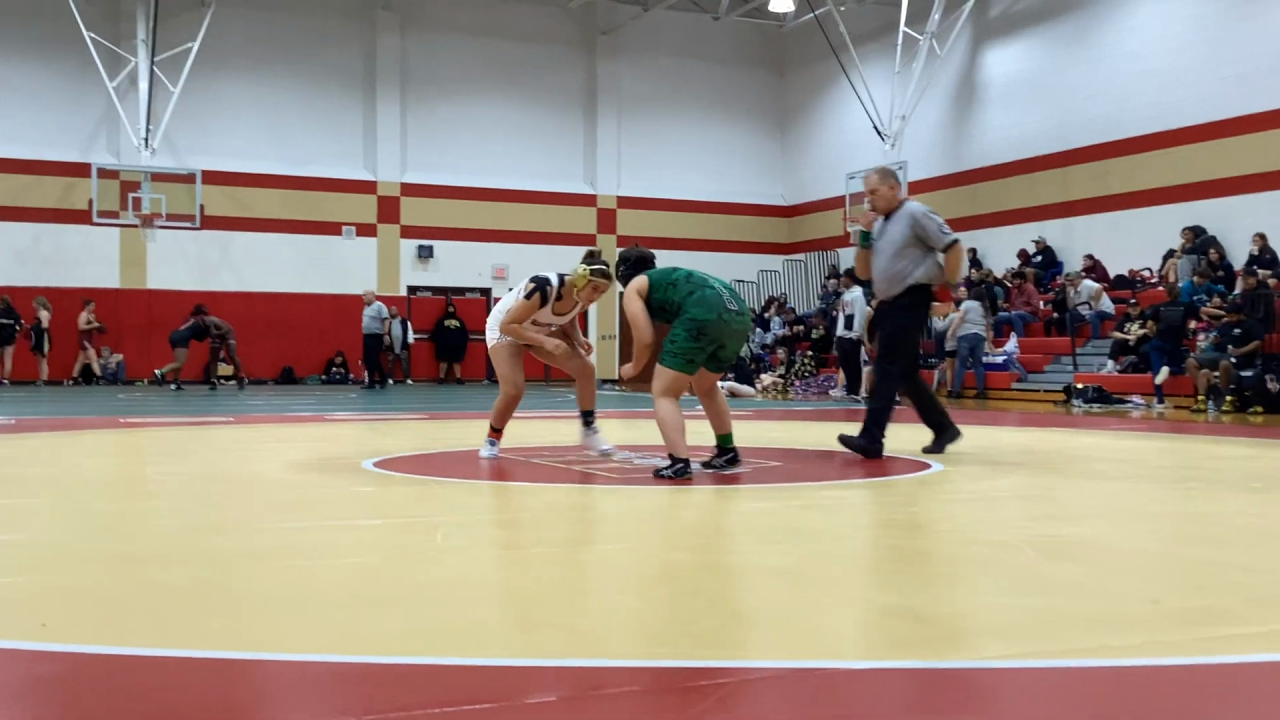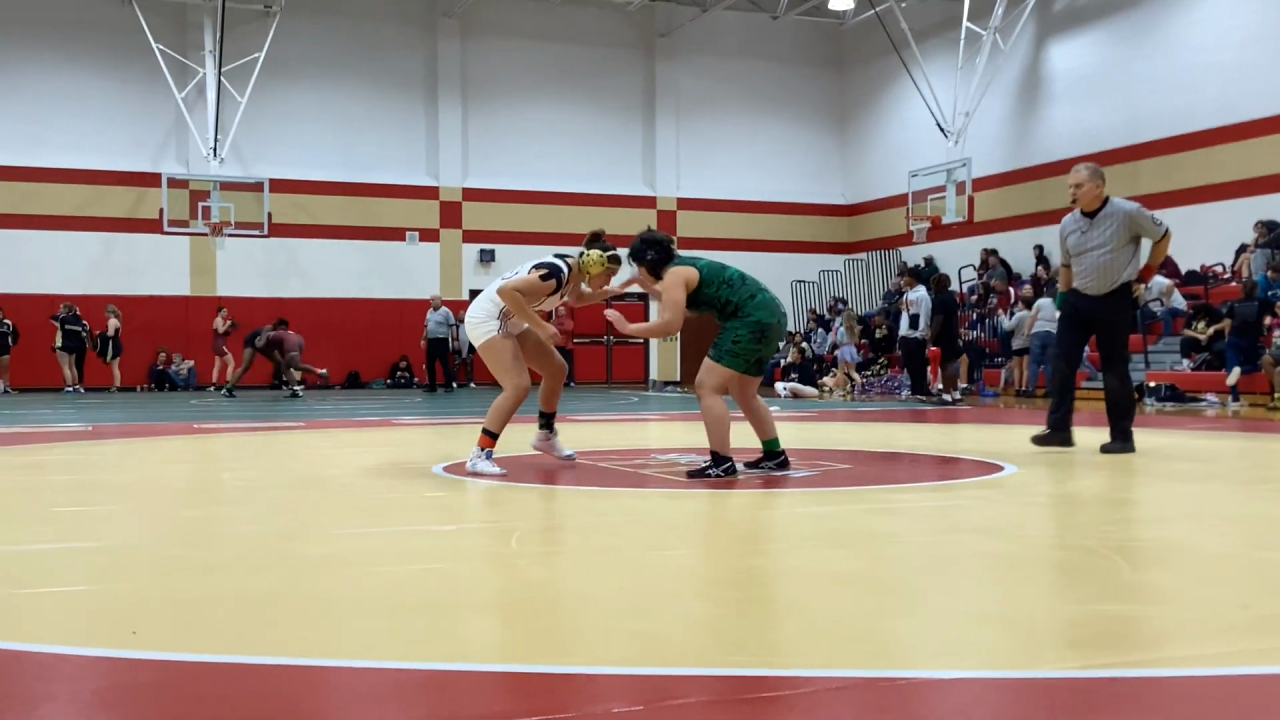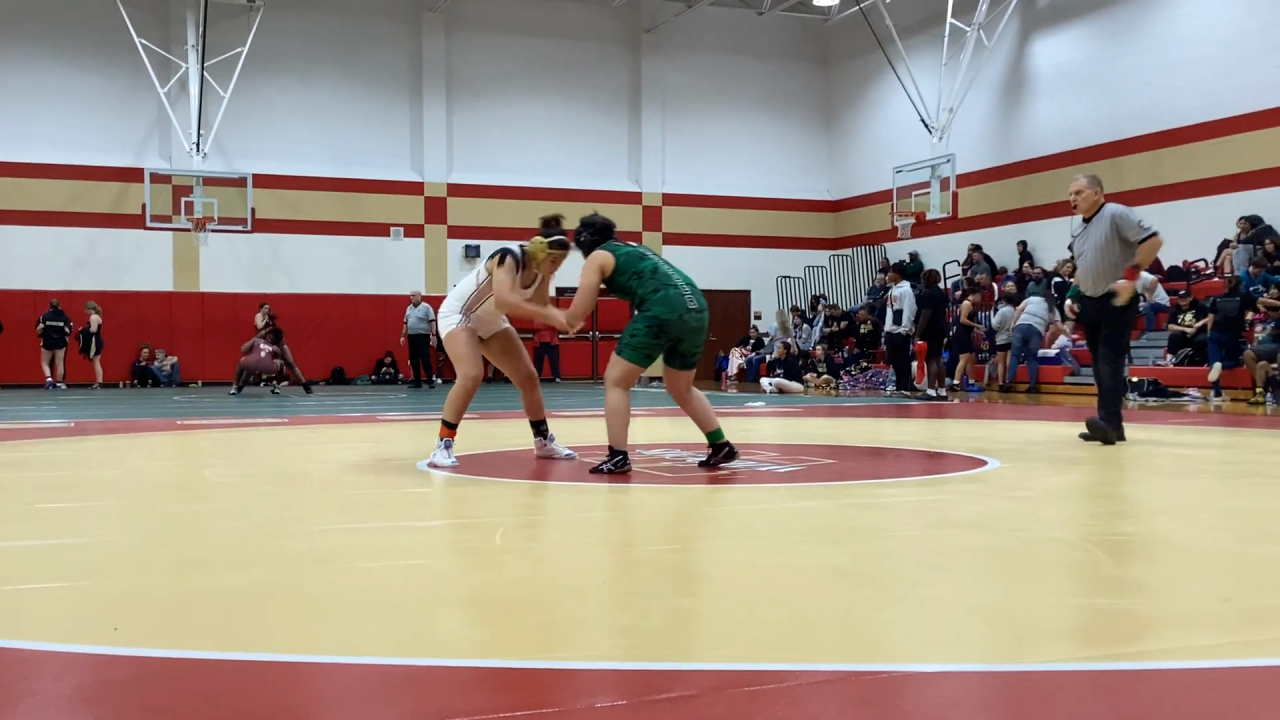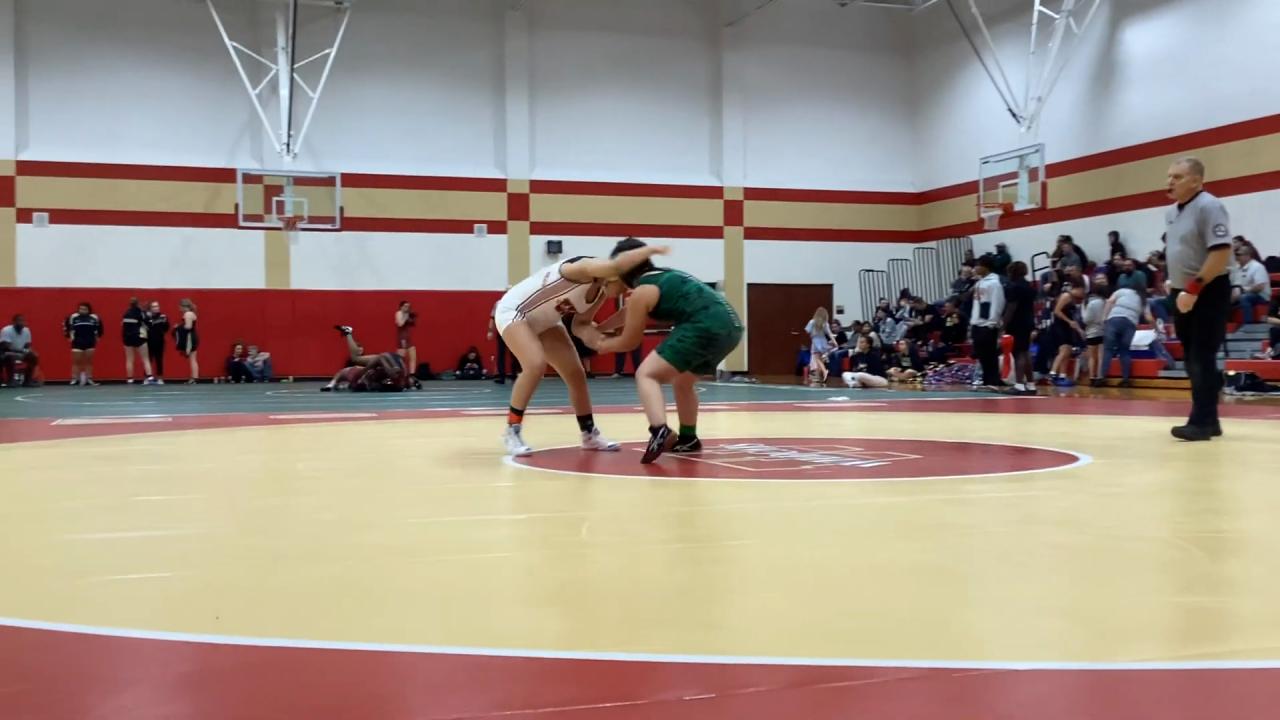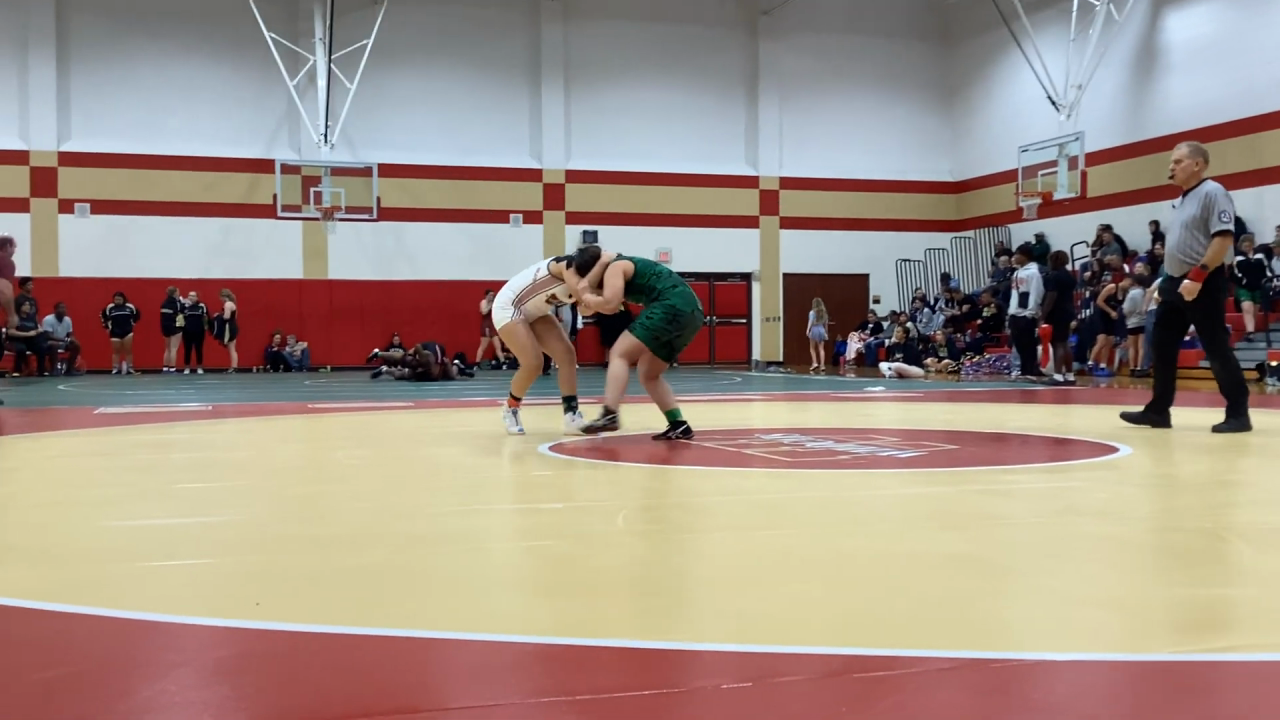
dt=1s
person 1, frame 1
left shoulder: (916, 214)
right shoulder: (878, 225)
left elbow: (953, 249)
right elbow: (864, 273)
right wrist: (864, 234)
left hip: (911, 302)
right hip: (889, 304)
left knee: (888, 370)
right knee: (904, 373)
left ankle: (871, 439)
right ankle: (943, 428)
person 1, frame 2
left shoulder: (1128, 212)
right shoulder: (1068, 223)
left elbow: (1163, 236)
left wrist: (1146, 274)
right wrist: (1061, 300)
left hip: (1115, 300)
right hip: (1078, 300)
left knee: (1114, 369)
right knee: (1063, 362)
left ankle: (1121, 436)
right ankle: (1059, 428)
person 1, frame 3
left shoulder: (1117, 215)
right shoulder: (1078, 228)
left elbow: (1153, 240)
left wrist: (1130, 275)
left hip: (1118, 300)
right hip: (1089, 301)
left knee: (1110, 359)
right knee: (1099, 362)
left ankle: (1108, 421)
right ankle: (1112, 424)
person 1, frame 4
left shoulder: (1208, 207)
right shoulder: (1173, 212)
left elbow: (1221, 252)
left wrist: (1194, 288)
right wrist: (1177, 287)
left hip: (1208, 293)
right hip: (1183, 294)
left knee: (1202, 358)
right knee: (1192, 359)
left ankle: (1200, 423)
right ankle: (1209, 419)
person 1, frame 5
left shoulder: (1213, 193)
right shoulder: (1181, 201)
left elbow: (1223, 239)
left wrist: (1197, 277)
right wrist: (1174, 281)
left hip: (1204, 283)
right hip: (1175, 282)
left knee: (1217, 349)
right knee: (1162, 346)
left ankle: (1238, 414)
right ankle: (1158, 410)
person 2, frame 1
left shoulder: (633, 287)
right shoulder: (673, 279)
left elbow: (645, 339)
left wrist: (633, 367)
left hip: (703, 316)
right hip: (738, 315)
left knee: (664, 393)
right knee: (705, 387)
left ankle: (680, 463)
right ankle: (727, 451)
person 2, frame 2
left shoulder: (673, 275)
right shoulder: (689, 268)
left elbow: (670, 325)
right elbow: (687, 307)
left wrist: (628, 328)
right wrist: (651, 289)
left hip: (754, 320)
right hip: (770, 317)
left knee: (707, 387)
right knee: (744, 394)
left ankle: (723, 462)
right ankle: (775, 455)
person 2, frame 3
left shoulder: (597, 257)
right shoulder: (634, 250)
left elbow: (580, 309)
left wrist: (570, 320)
left hip: (663, 312)
right hip: (695, 309)
left knee: (616, 382)
right knee: (680, 388)
left ankle: (618, 457)
right ankle: (721, 446)
person 2, frame 4
left shoulder: (642, 292)
right shoulder: (664, 277)
left elbow: (629, 342)
right elbow: (632, 314)
left wrist: (600, 344)
right wrist: (603, 329)
left hip: (707, 327)
right hip: (729, 326)
left knee: (646, 374)
right knee: (682, 382)
left ankle: (660, 432)
right ankle: (687, 438)
person 2, frame 5
left shoulder: (614, 268)
right shoulder: (625, 265)
left elbow: (609, 304)
left wrist: (587, 298)
left hip: (671, 307)
right hip: (692, 312)
left knee: (619, 355)
right knee: (649, 373)
left ankle: (610, 414)
right ankle: (678, 425)
person 3, frame 1
left shoulder: (582, 298)
right shoulder: (544, 288)
right elbow: (508, 325)
left wrist: (578, 338)
right wrist: (546, 342)
left hip: (541, 330)
right hip: (504, 328)
left knee: (586, 369)
right knee: (513, 390)
left ankle: (589, 431)
right ankle: (492, 440)
person 3, frame 2
left shoulder: (571, 272)
right shoulder: (556, 274)
left elbow: (576, 298)
right elbow: (505, 290)
left wrist: (613, 291)
right wrist: (540, 325)
left hip: (510, 321)
right hip: (487, 319)
left knee: (557, 370)
right knee: (518, 387)
left ankle: (545, 436)
right ankle: (479, 456)
person 3, frame 3
left shoulder: (542, 271)
right shoulder: (508, 258)
left elbow: (537, 309)
right elbow: (503, 301)
left wrist: (559, 319)
right wrist: (548, 313)
left hip: (489, 321)
right hip: (456, 314)
left knee: (528, 376)
right knee: (471, 376)
left ankle: (544, 442)
right ankle: (443, 447)
person 3, frame 4
left shoulder: (601, 292)
right shoulder: (587, 269)
left elbow: (581, 325)
right elbow: (614, 266)
right wrist: (650, 250)
left hip: (544, 321)
right hip: (513, 311)
left knee: (575, 373)
right knee: (536, 365)
left ankle: (589, 434)
right ankle: (512, 432)
person 3, frame 5
left shoulder: (582, 278)
right shoulder: (568, 264)
left hip: (534, 312)
right hip: (508, 306)
left knee: (567, 353)
right knee: (534, 363)
left ankle: (572, 416)
right ankle: (511, 408)
